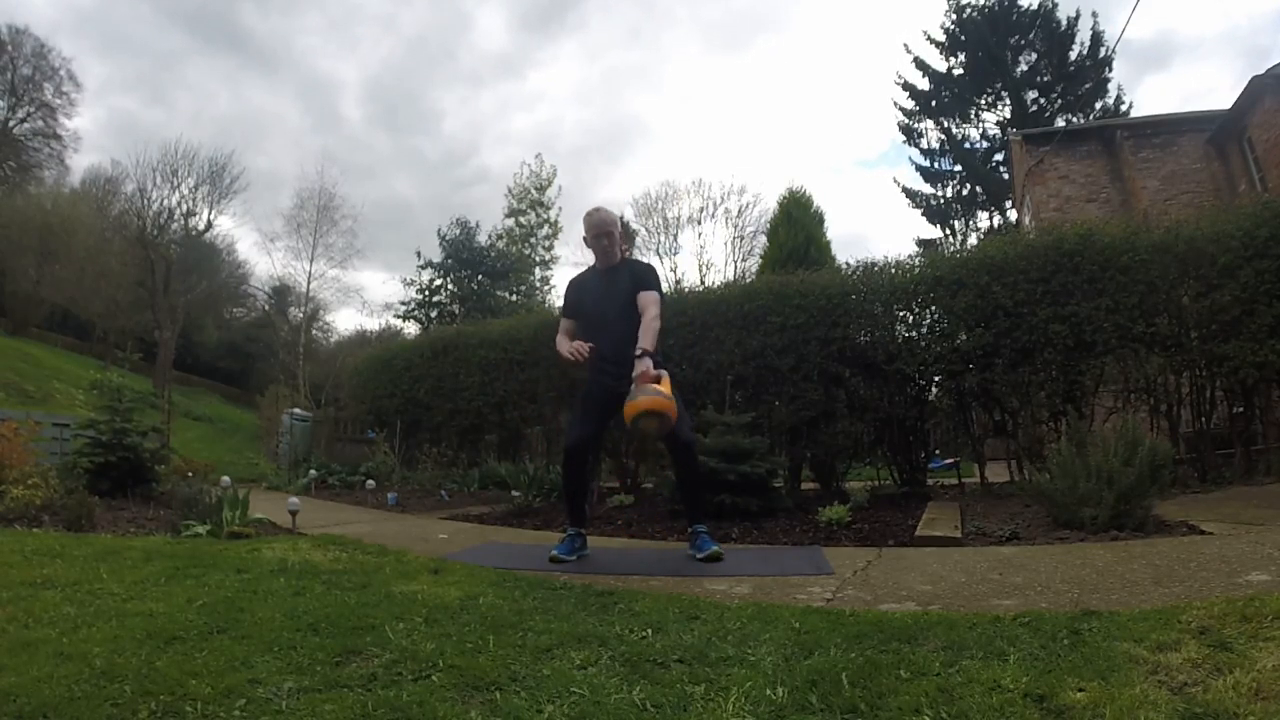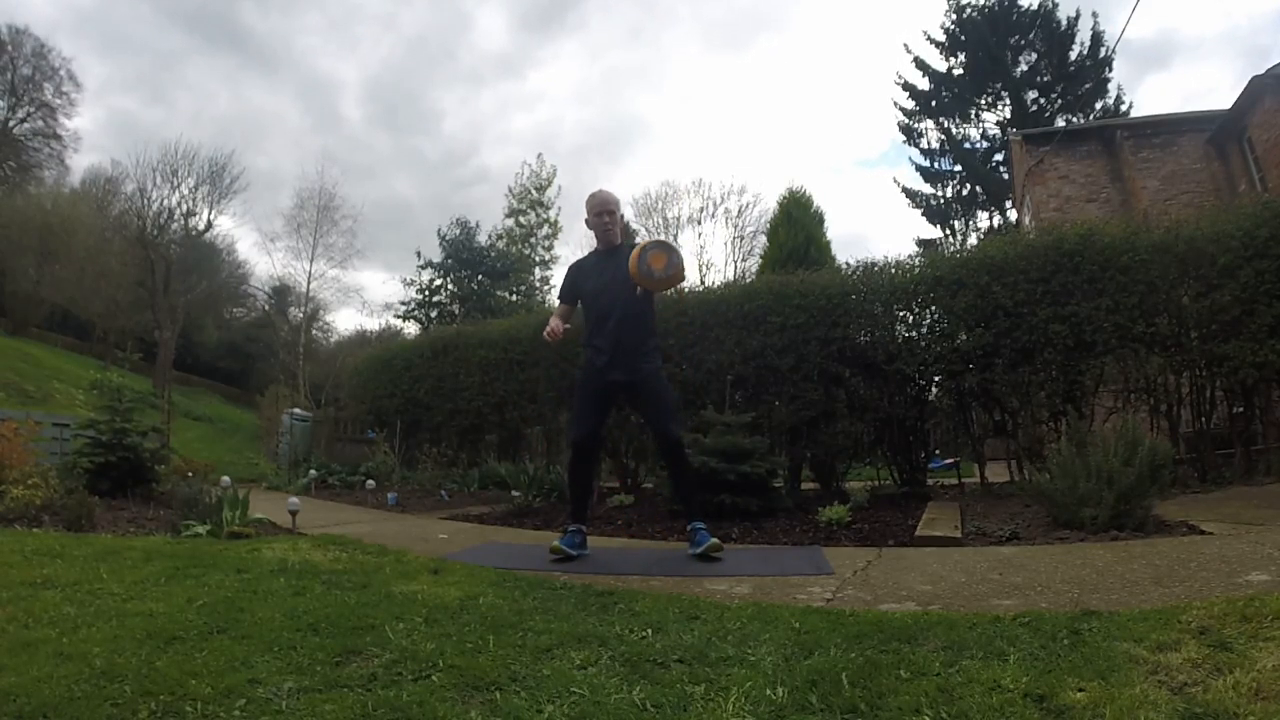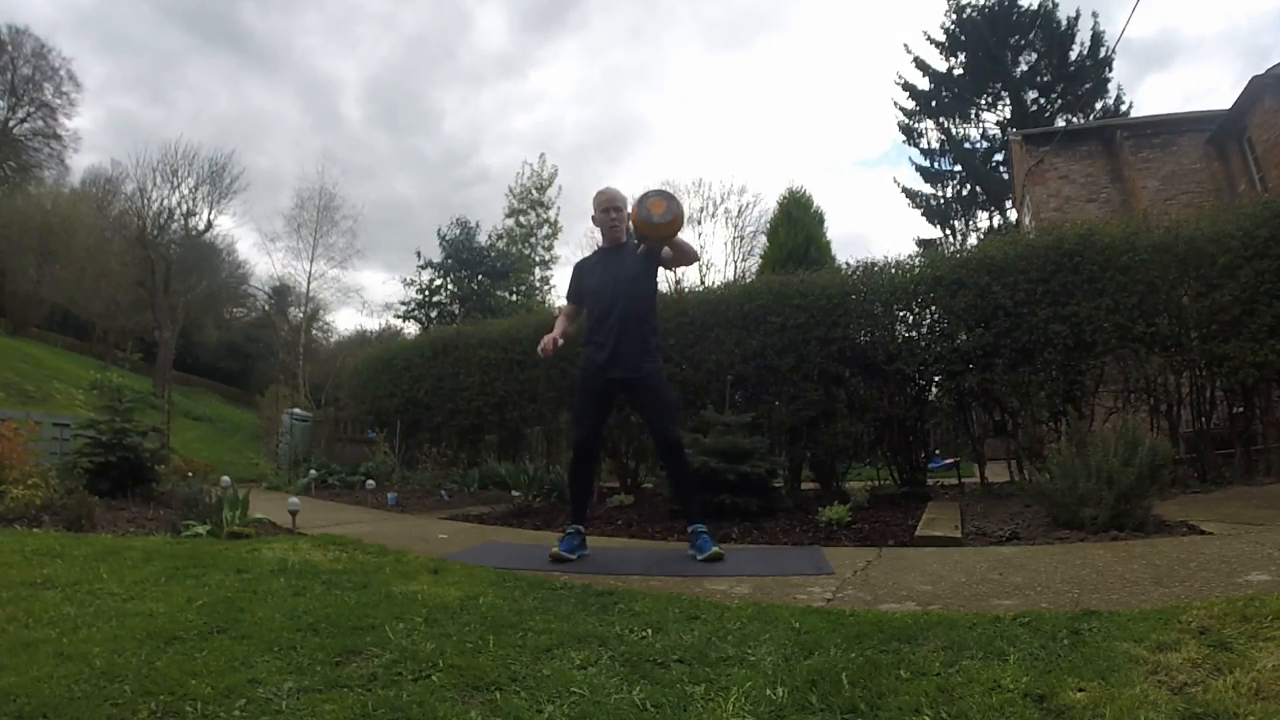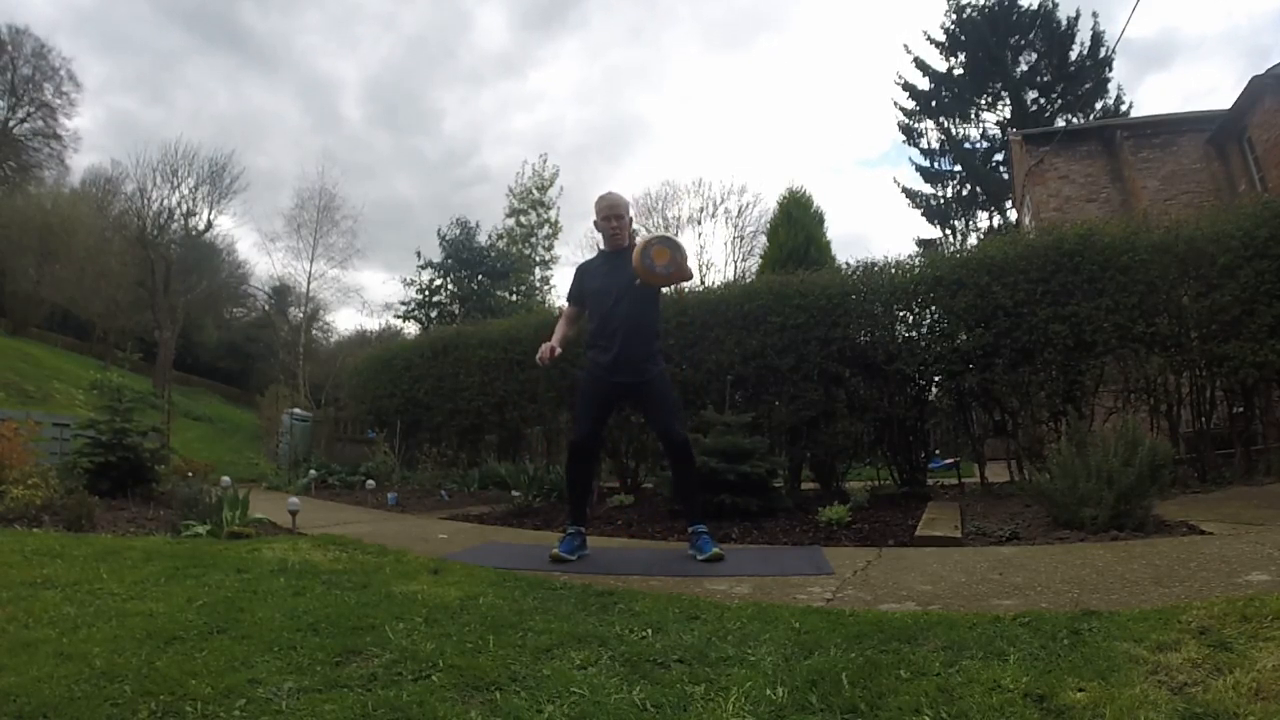
dt=0.2s
person 1, frame 1
left shoulder: (640, 272)
right shoulder: (579, 285)
left elbow: (651, 316)
right elbow: (565, 334)
left wrist: (644, 358)
right wrist: (567, 348)
left hip: (643, 372)
right hip: (601, 381)
left knee: (683, 442)
right knee: (574, 448)
left ankle: (698, 532)
right ankle: (575, 534)
person 1, frame 2
right shoulder: (579, 269)
right elbow: (561, 313)
right wrist: (554, 325)
left hip: (643, 367)
right hip: (597, 369)
left knee: (671, 442)
right knee: (582, 444)
left ankle: (696, 528)
right ankle: (576, 530)
person 1, frame 3
left shoulder: (645, 250)
right shoulder: (585, 267)
left elbow: (690, 256)
right elbow: (569, 312)
left wrist: (666, 235)
right wrist: (555, 333)
left hip: (643, 367)
right hip: (597, 368)
left knee: (670, 443)
right knee: (583, 445)
left ankle: (697, 530)
right ankle: (576, 531)
person 1, frame 4
right shoulder: (587, 270)
right elbow: (570, 317)
right wrist: (554, 342)
left hip: (646, 367)
right hip: (600, 370)
left knee: (677, 441)
right knee: (580, 445)
left ankle: (698, 532)
right ankle: (576, 532)
